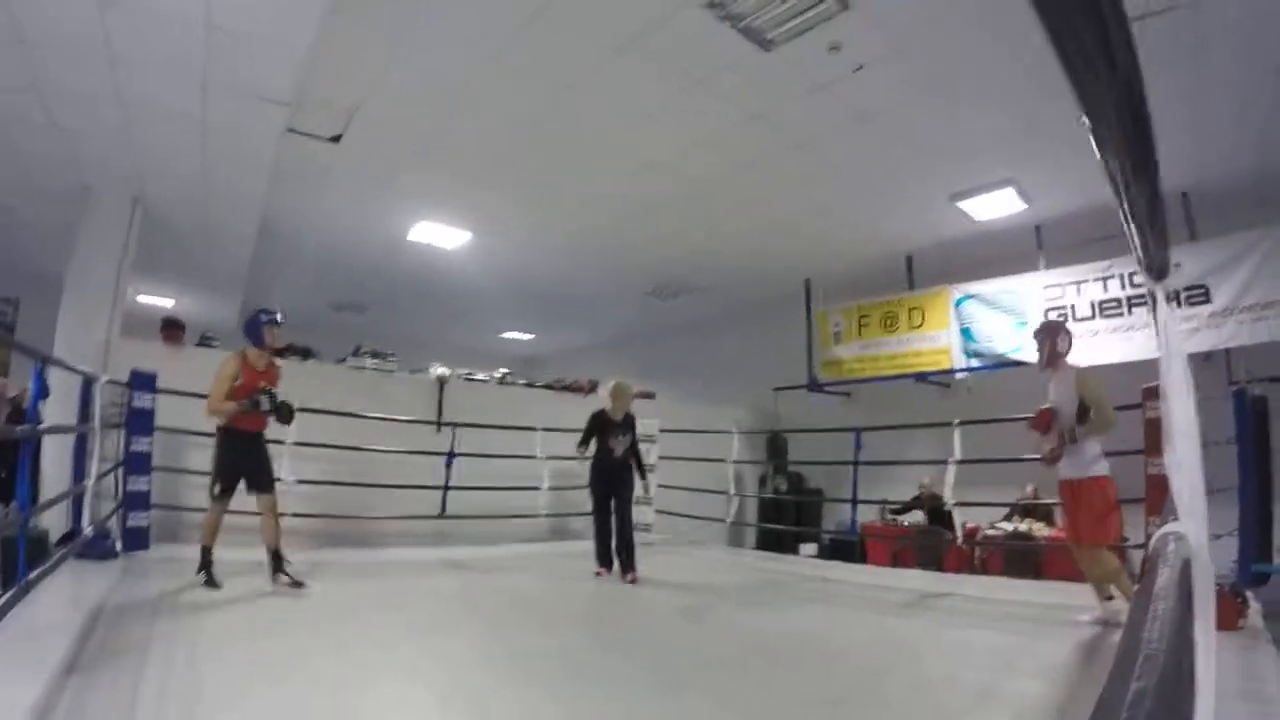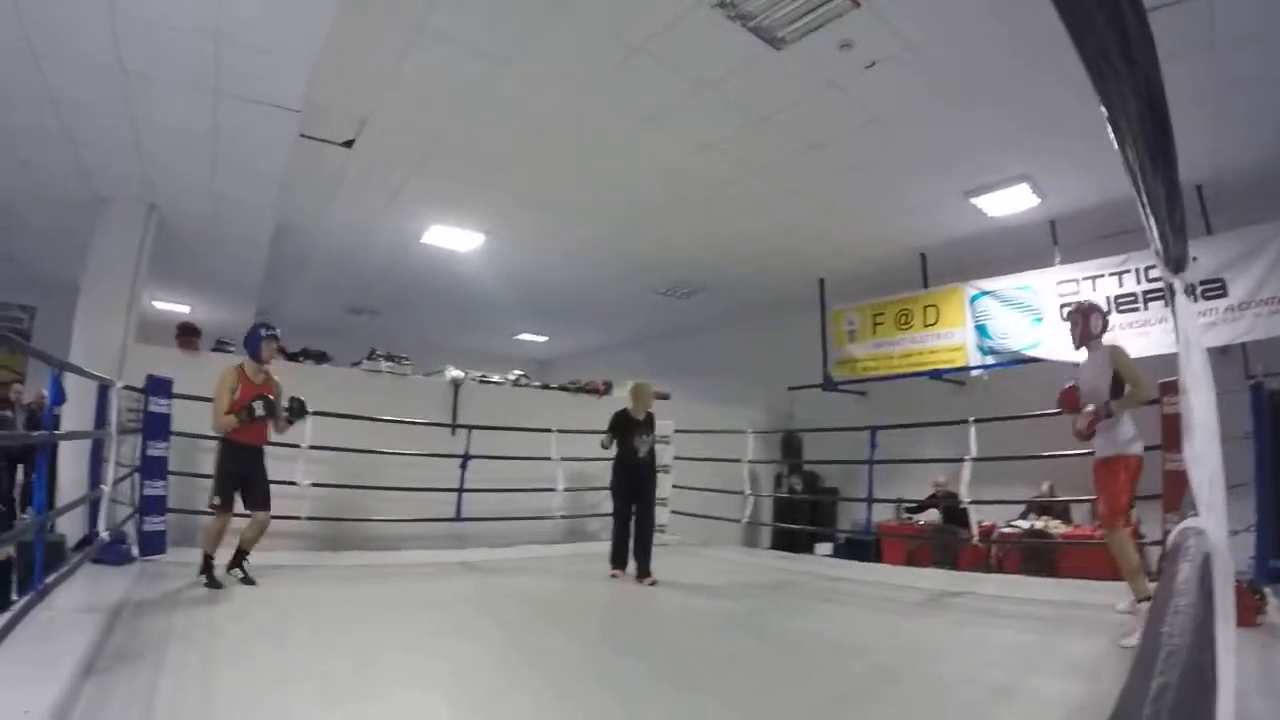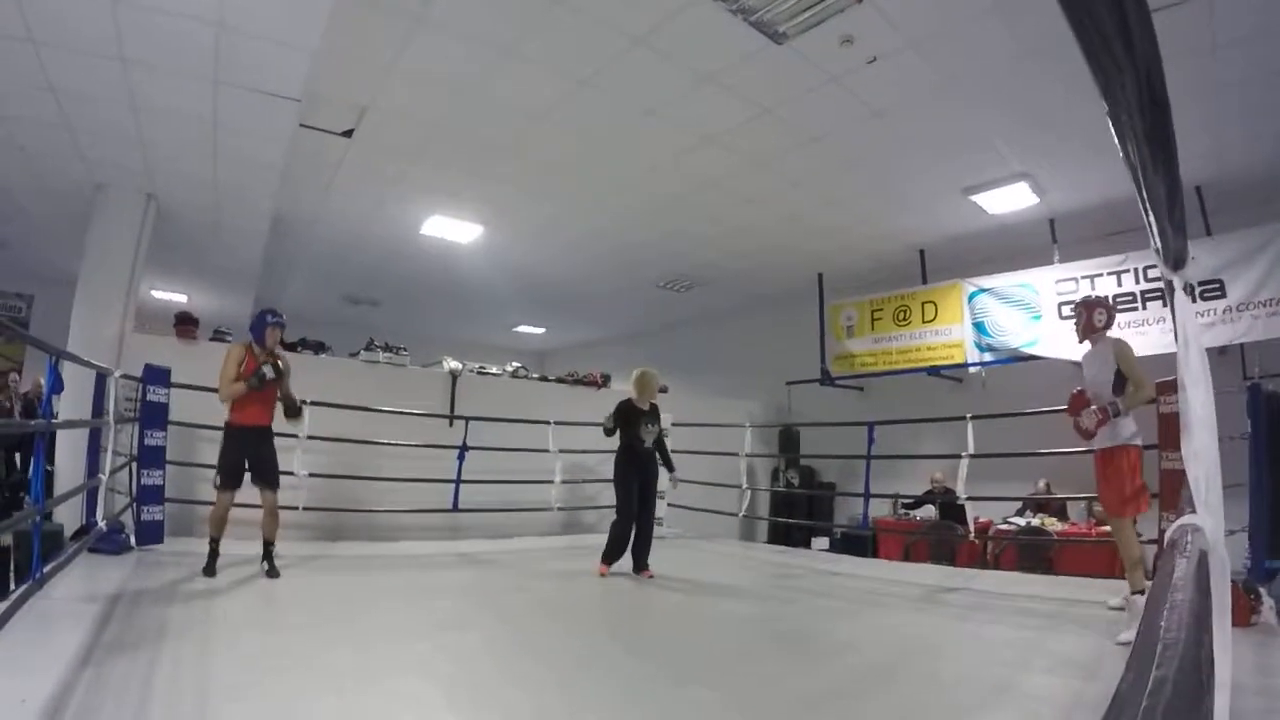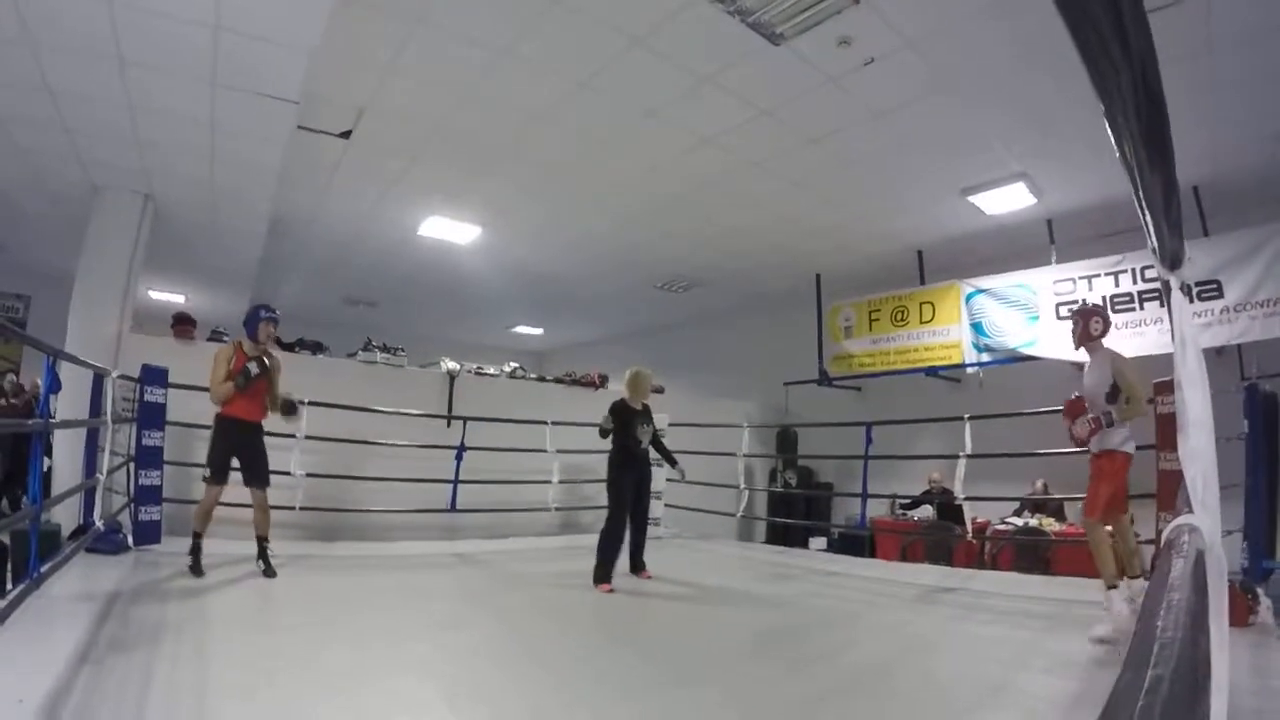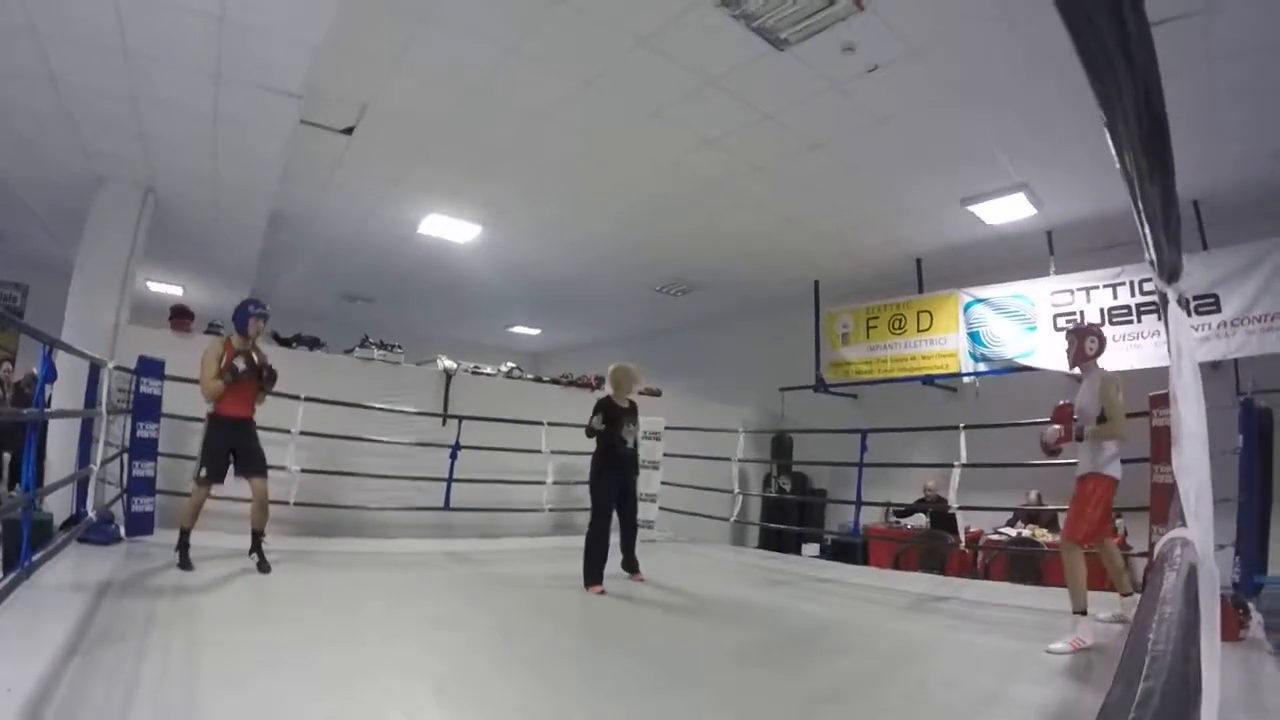
dt=0.3s
person 1, frame 1
left shoulder: (1079, 377)
right shoulder: (1053, 382)
left elbow: (1108, 420)
left wrist: (1067, 438)
right wrist: (1047, 431)
left hip: (1090, 473)
right hip: (1070, 475)
left knee: (1095, 550)
right knee: (1080, 548)
right ankle: (1108, 607)
person 1, frame 2
left shoulder: (1113, 354)
right shoulder: (1085, 367)
left elbow: (1143, 391)
left wrist: (1101, 411)
right wrist: (1079, 410)
left hip: (1123, 452)
right hip: (1104, 452)
left knee: (1113, 530)
right knee: (1116, 527)
left ankle: (1149, 614)
right ankle: (1142, 593)
person 1, frame 3
left shoulder: (1117, 347)
right shoulder: (1087, 357)
left elbow: (1146, 390)
left wrist: (1107, 412)
right wrist: (1084, 413)
left hip: (1122, 444)
right hip: (1103, 445)
left knee: (1121, 521)
right knee: (1118, 520)
left ankle: (1143, 610)
right ankle: (1136, 592)
person 1, frame 4
left shoulder: (1114, 361)
right shoulder: (1089, 365)
left elbow: (1141, 405)
left wrist: (1100, 422)
right wrist: (1080, 416)
left hip: (1115, 449)
right hip: (1101, 449)
left knee: (1092, 521)
right knee: (1118, 519)
left ankle: (1115, 608)
right ankle: (1136, 588)
person 1, frame 5
left shoulder: (1105, 382)
right shoulder: (1086, 383)
left elbow: (1118, 430)
left wrist: (1073, 433)
right wrist: (1067, 427)
left hip: (1100, 473)
right hip: (1090, 471)
left knee: (1070, 544)
right knee: (1103, 540)
left ankle: (1080, 630)
right ankle: (1129, 605)
person 2, frame 1
left shoulder: (275, 368)
right shoulder: (235, 364)
right elbow: (213, 407)
left wrist: (277, 409)
right wrist: (248, 405)
left hip: (256, 440)
right hip: (230, 439)
left knee: (269, 504)
right knee: (218, 507)
left ankle: (278, 568)
right ankle: (204, 566)
person 2, frame 2
left shoulder: (274, 384)
right shoulder: (232, 377)
left elbow: (277, 428)
right elbow: (218, 425)
left wrist: (290, 416)
right wrist: (248, 413)
left hip: (255, 454)
right hip: (230, 452)
left knee: (261, 518)
right knee: (222, 517)
left ankle: (237, 563)
right ankle: (206, 568)
person 2, frame 3
left shoulder: (281, 363)
right shoulder: (238, 353)
left elbow: (283, 394)
right elbow: (224, 394)
left wrist: (290, 404)
right wrist: (256, 379)
left hip: (263, 435)
right hip: (236, 433)
left knee: (271, 501)
right knee: (224, 500)
left ankle: (268, 557)
right ankle: (212, 554)
person 2, frame 4
left shoulder: (272, 361)
right shoulder: (229, 351)
right elbow: (216, 396)
left wrist: (283, 405)
right wrist: (244, 377)
left hip: (254, 431)
right hip: (228, 427)
left knee: (260, 498)
right knee: (212, 493)
left ankle: (263, 555)
right ankle: (195, 552)
person 2, frame 5
left shoulder: (259, 355)
right shoulder: (219, 348)
right elbow: (207, 393)
left wrist: (266, 385)
right wrist: (231, 374)
left hip: (246, 427)
right hip: (221, 425)
left knee: (261, 492)
right knee: (201, 491)
left ankle: (257, 548)
right ankle: (182, 547)
person 3, frame 1
left shoulder: (630, 419)
right shoulder: (598, 418)
left elbow: (634, 448)
right elbow: (585, 441)
left wrist: (643, 475)
right wrist: (581, 450)
left hip: (624, 474)
right hip: (601, 473)
left knee: (624, 519)
right knee: (602, 518)
left ankle: (628, 568)
right ankle: (604, 563)
person 3, frame 2
left shoulder: (650, 418)
right shoulder: (620, 417)
right elbow: (608, 441)
left wrist: (653, 474)
right wrist: (605, 442)
left hip: (645, 475)
right hip: (623, 474)
left knee: (646, 522)
right knee: (622, 520)
left ankle: (644, 571)
right ankle: (618, 564)
person 3, frame 3
left shoulder: (654, 409)
right shoulder: (625, 407)
left elbow: (660, 440)
right elbow: (610, 432)
left wrist: (670, 468)
right wrist: (608, 426)
left hip: (649, 467)
right hip: (627, 466)
left knee: (646, 517)
right knee: (626, 515)
left ankle: (641, 564)
right ankle: (608, 559)
person 3, frame 4
left shoulder: (646, 409)
right shoulder: (619, 407)
left elbow: (656, 440)
right elbow: (605, 434)
left wrist: (674, 463)
right wrist: (604, 427)
left hip: (642, 468)
right hip: (621, 468)
left knee: (640, 519)
right knee: (616, 519)
left ankle: (637, 564)
right ankle: (602, 576)
person 3, frame 5
left shoulder: (633, 406)
right shoulder: (604, 404)
right elbow: (590, 433)
left wrist: (637, 469)
right wrist: (594, 427)
left hip: (626, 469)
right hip: (604, 469)
left knee: (630, 519)
right knee: (600, 521)
left ankle: (630, 564)
right ankle: (593, 579)
